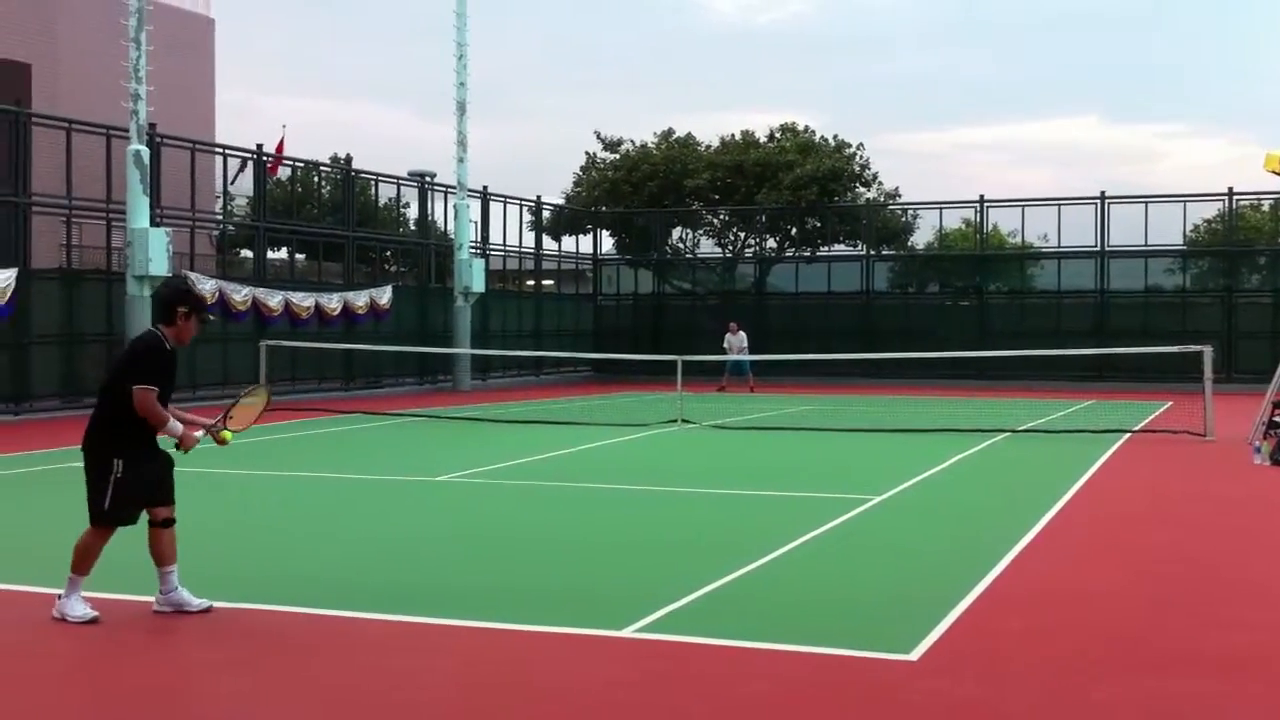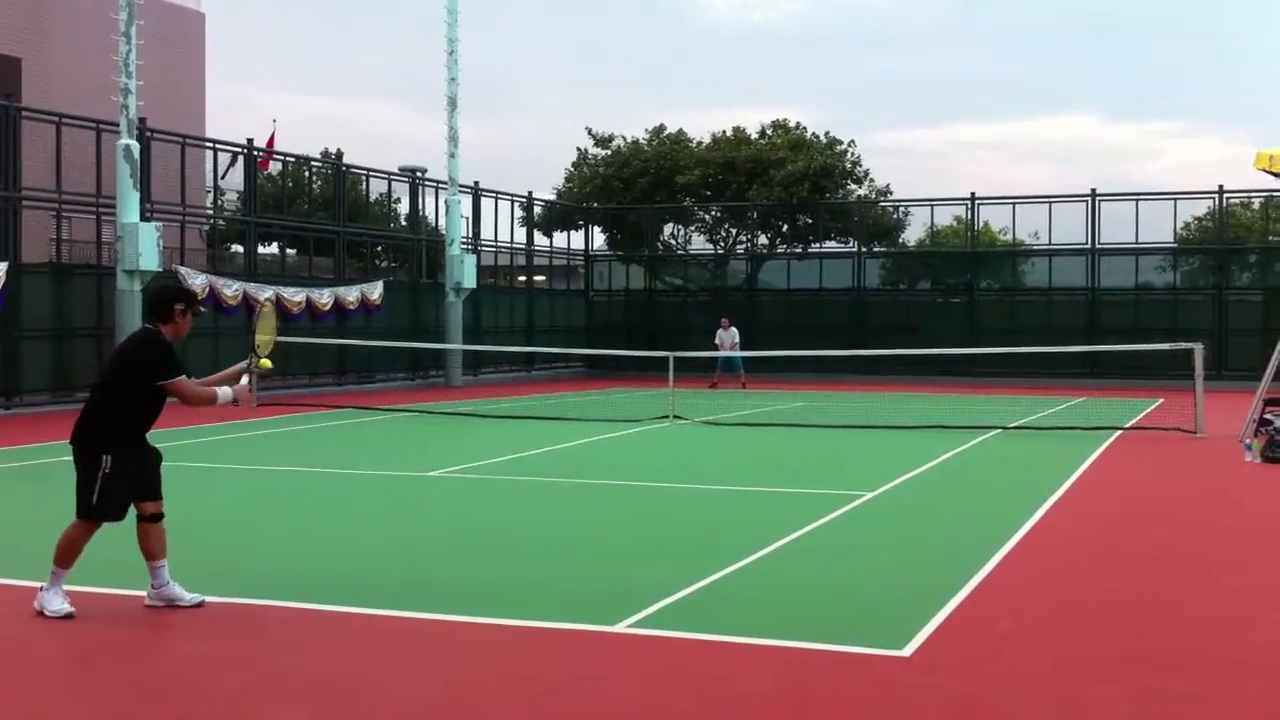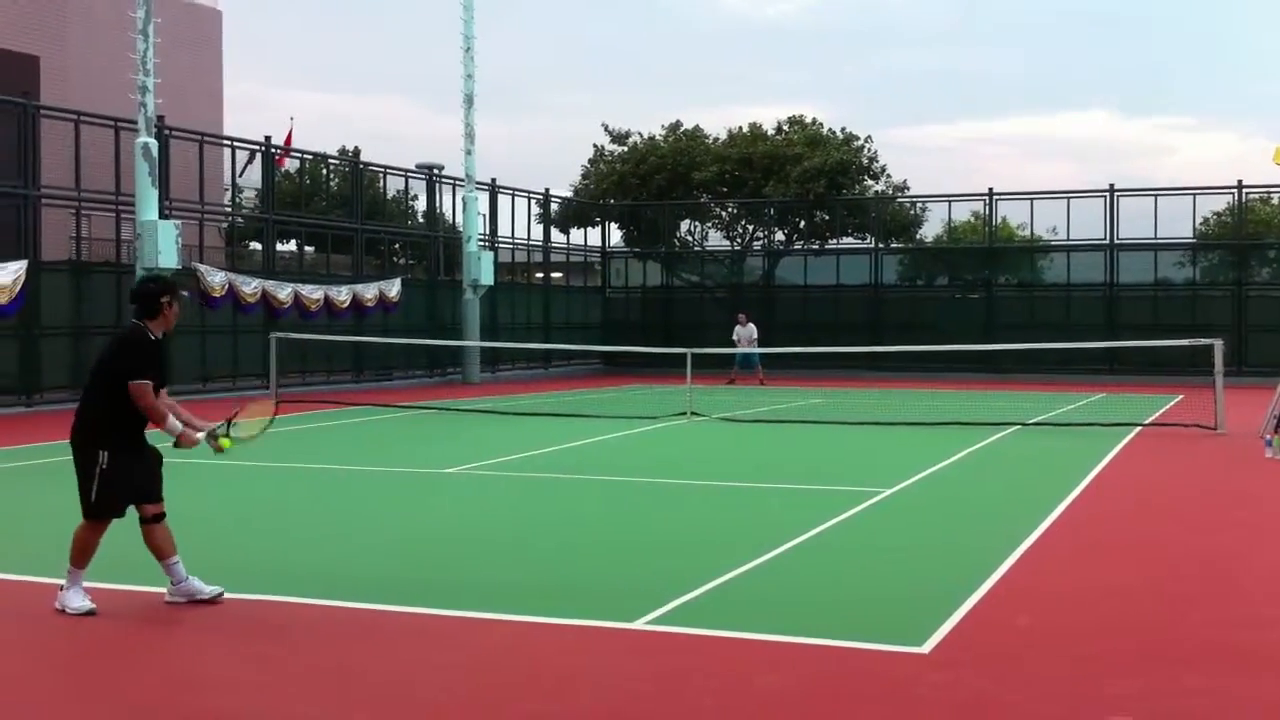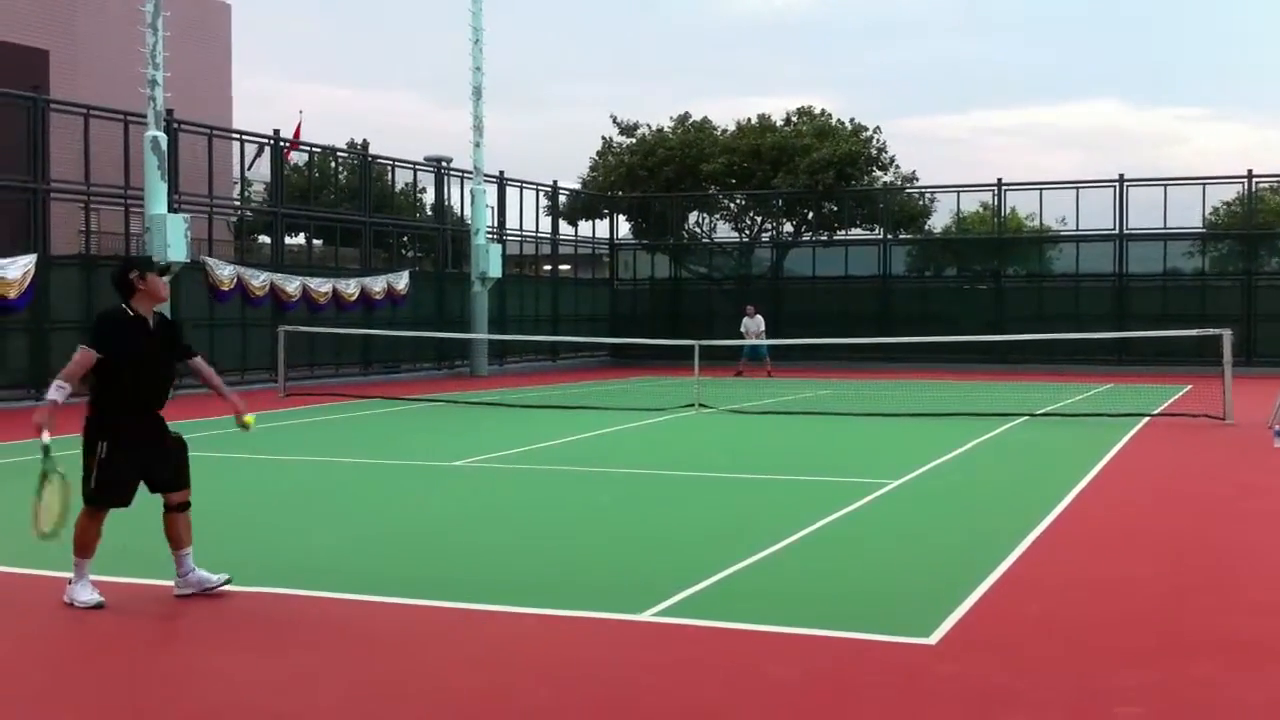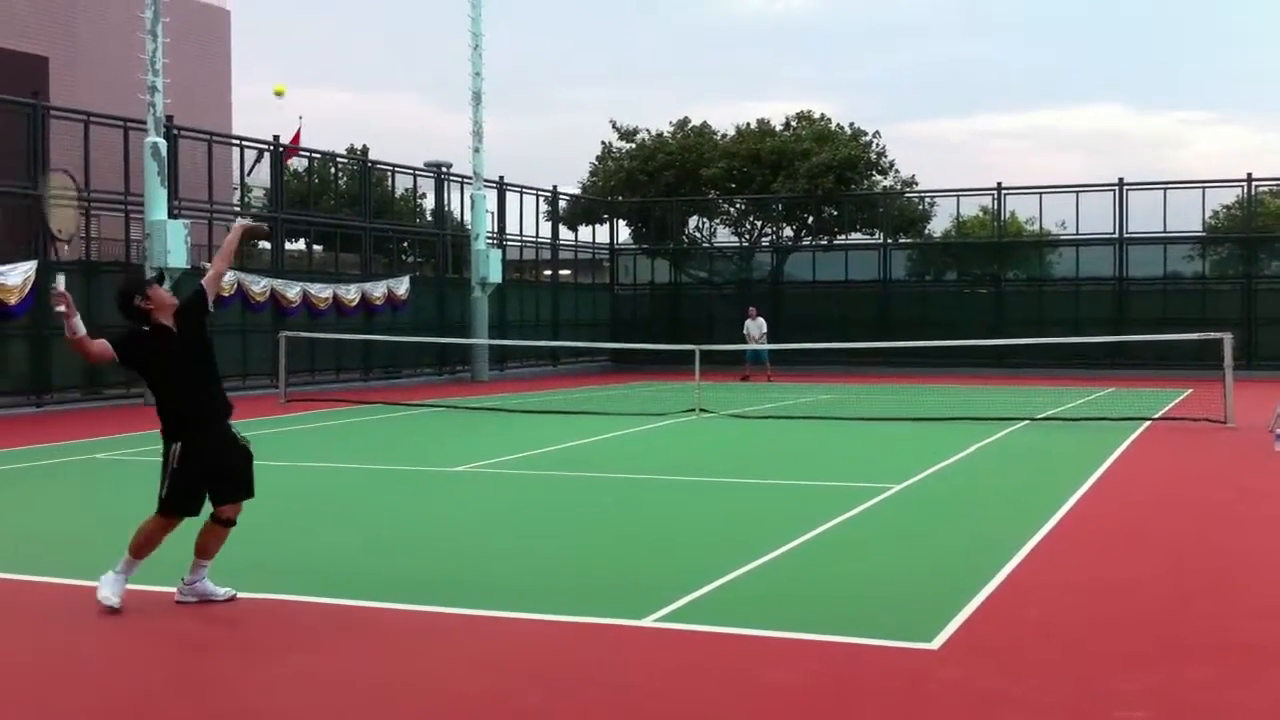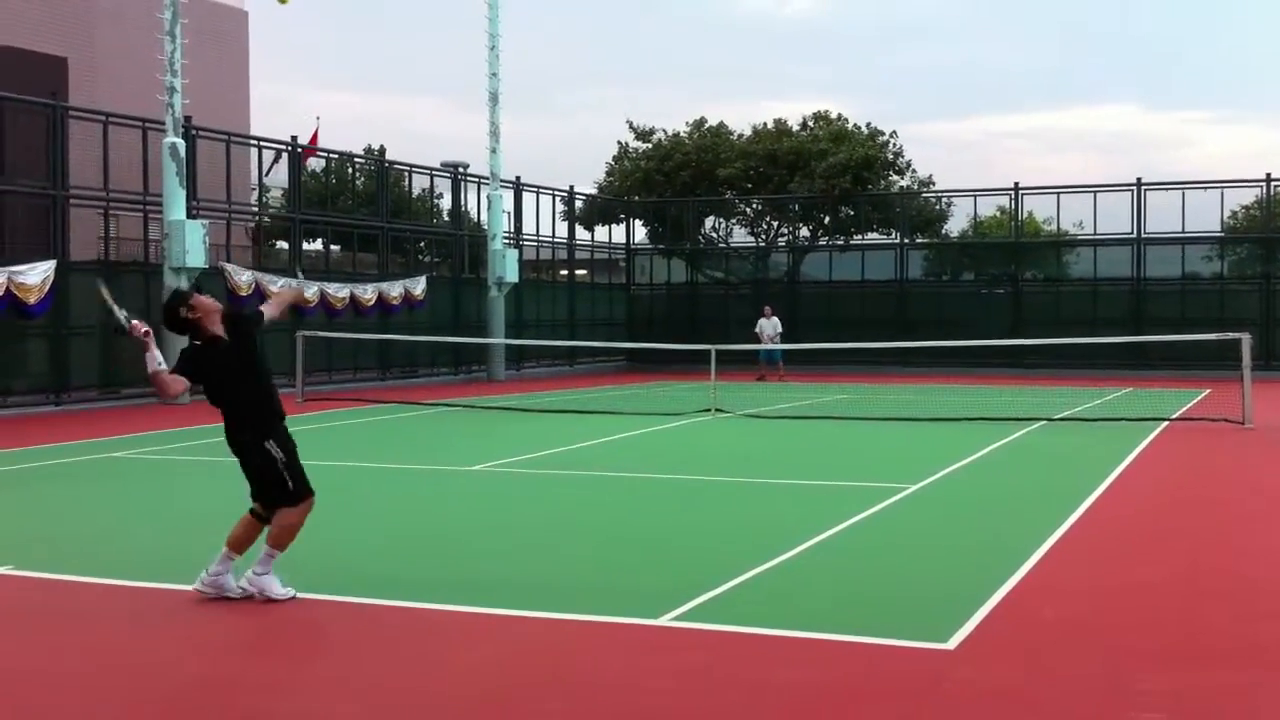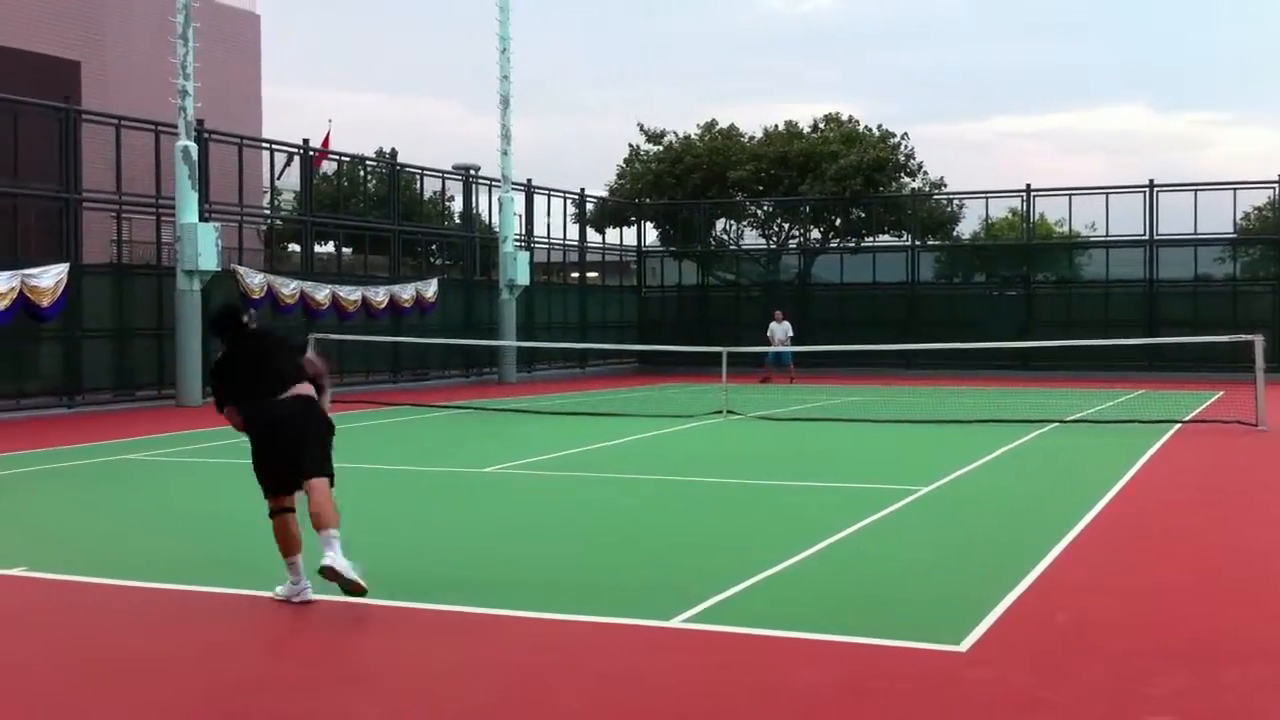
dt=0.4s
person 1, frame 1
left shoulder: (162, 350)
right shoulder: (150, 348)
right elbow: (144, 405)
left wrist: (200, 422)
right wrist: (180, 432)
left hip: (141, 447)
right hip: (112, 448)
left knee: (164, 515)
right knee: (104, 524)
left ankle: (169, 593)
right ankle: (69, 598)
person 1, frame 2
left shoulder: (154, 344)
right shoulder: (151, 346)
left elbow: (187, 386)
right elbow: (188, 395)
left wrist: (234, 372)
right wrist: (232, 394)
left hip: (130, 441)
right hip: (102, 443)
left knee: (152, 509)
right knee: (90, 518)
left ankle: (161, 587)
right ankle: (51, 590)
person 1, frame 3
left shoulder: (152, 344)
right shoulder: (134, 342)
left elbow: (162, 400)
right elbow: (145, 402)
left wrist: (196, 425)
right wrist: (179, 431)
left hip: (129, 441)
right hip: (99, 442)
left knee: (153, 510)
right knee: (99, 517)
left ankle: (180, 583)
right ankle: (70, 589)
person 1, frame 4
left shoulder: (166, 327)
right shoulder: (112, 322)
left elbow: (198, 364)
right elbow: (79, 364)
left wrist: (230, 398)
right wrist: (50, 404)
left hip: (150, 427)
right hip: (111, 432)
left knee: (178, 496)
right knee: (98, 505)
left ankle: (187, 575)
right ankle: (78, 582)
person 1, frame 5
left shoulder: (190, 314)
right shoulder: (139, 341)
left elbow: (217, 270)
right elbow: (90, 349)
left wrist: (238, 230)
right wrist: (70, 313)
left hip: (220, 433)
right hip: (185, 439)
left knee: (229, 509)
right knee: (170, 515)
left ankle: (195, 582)
right ankle: (118, 575)
person 1, frame 6
left shoulder: (238, 324)
right shoulder: (196, 356)
left elbow: (270, 309)
right elbow: (168, 388)
left wrist: (291, 294)
right wrist: (149, 348)
left hip: (268, 430)
right hip: (256, 433)
left knee: (266, 507)
right knee: (299, 500)
left ankle: (216, 574)
right ankle: (261, 574)
person 1, frame 7
left shoulder: (220, 368)
right shoulder: (271, 342)
left elbow: (234, 418)
right elbow: (313, 366)
right wrist: (324, 394)
left hip: (263, 423)
right hip: (301, 410)
left knee: (279, 502)
right knee: (317, 482)
left ankle: (297, 583)
right ankle: (333, 554)
